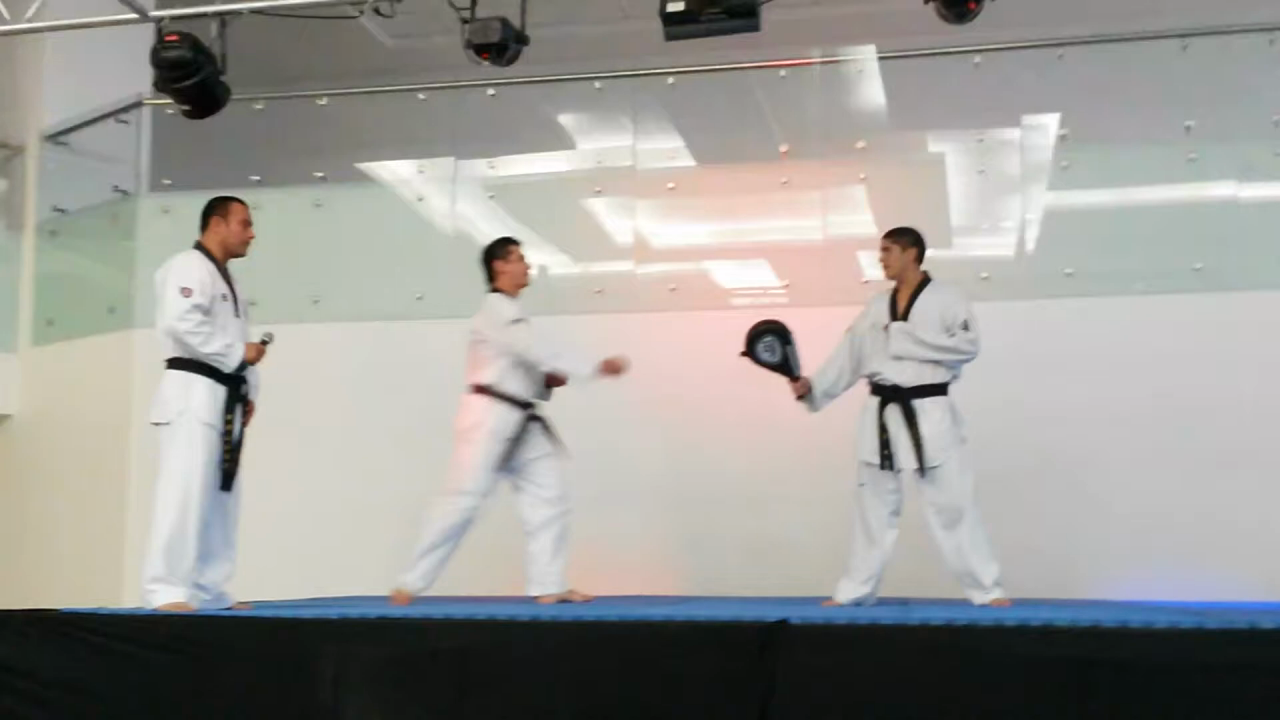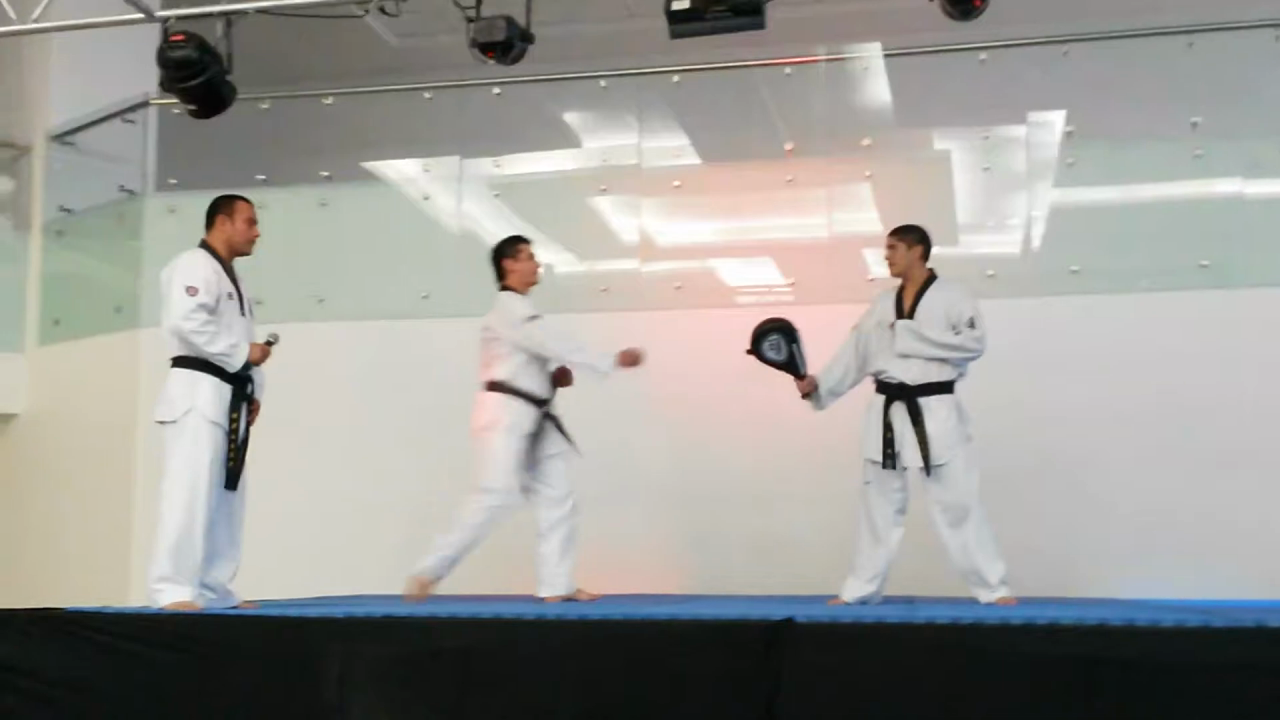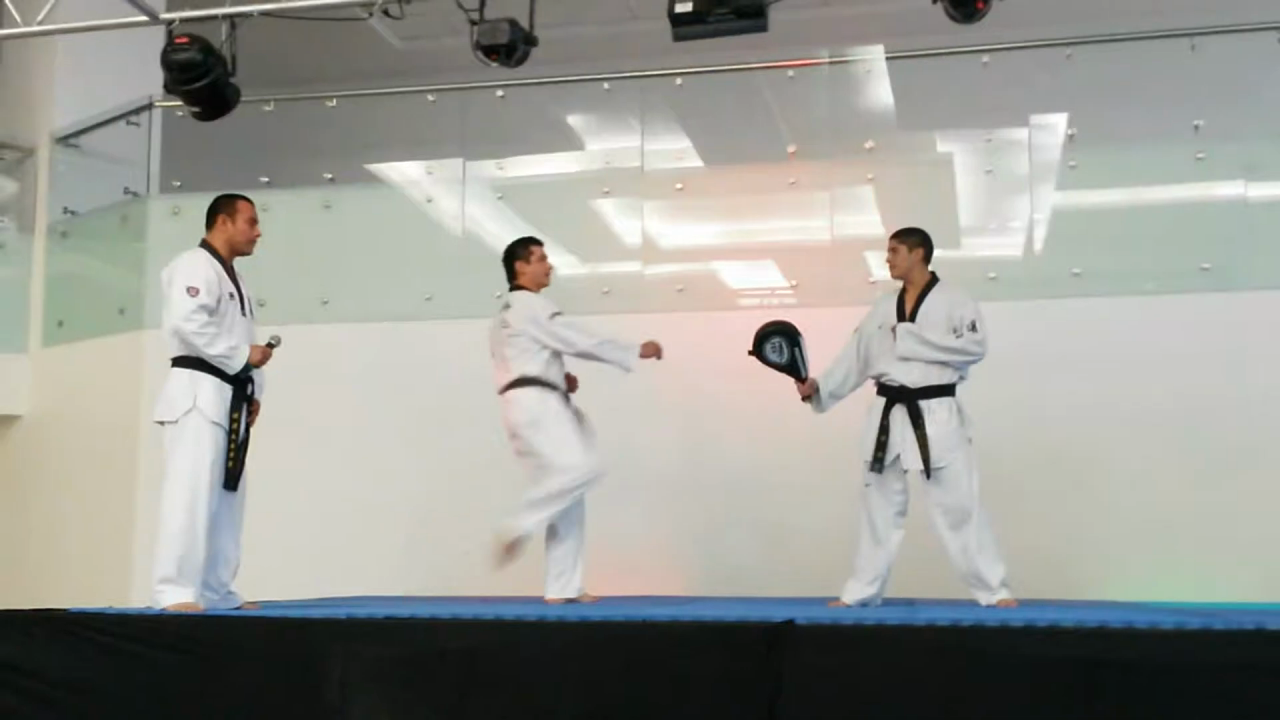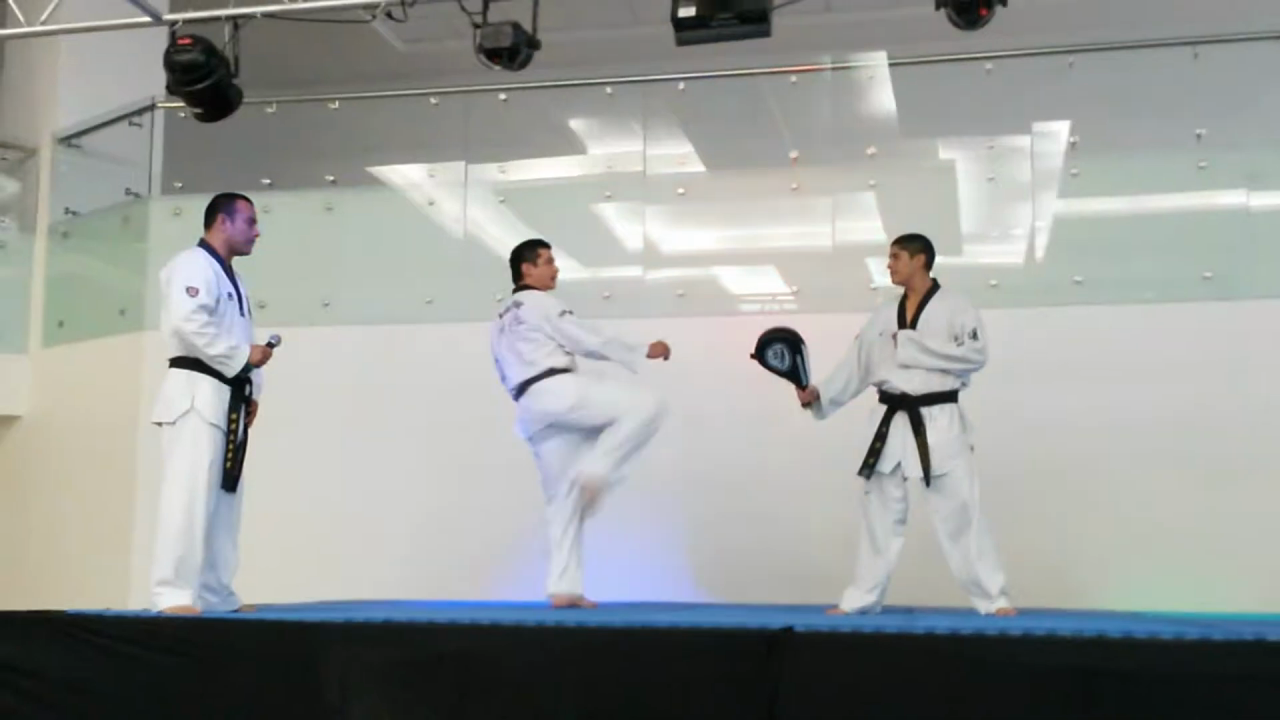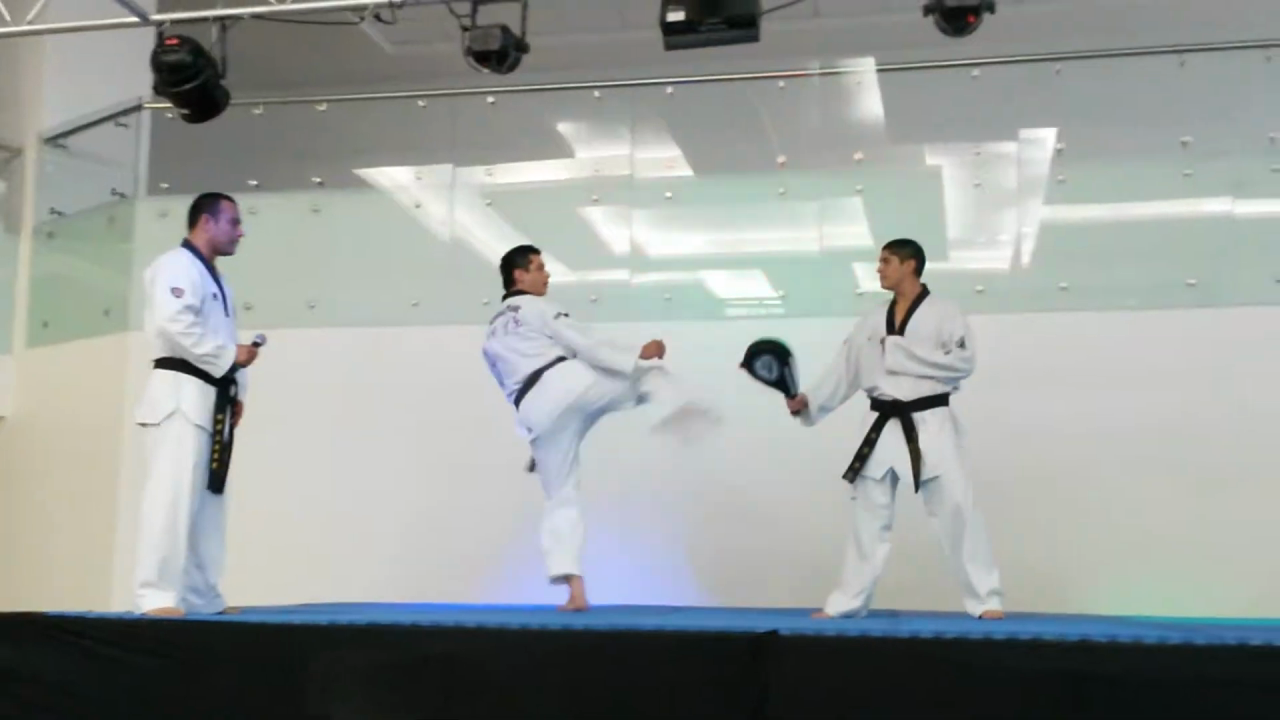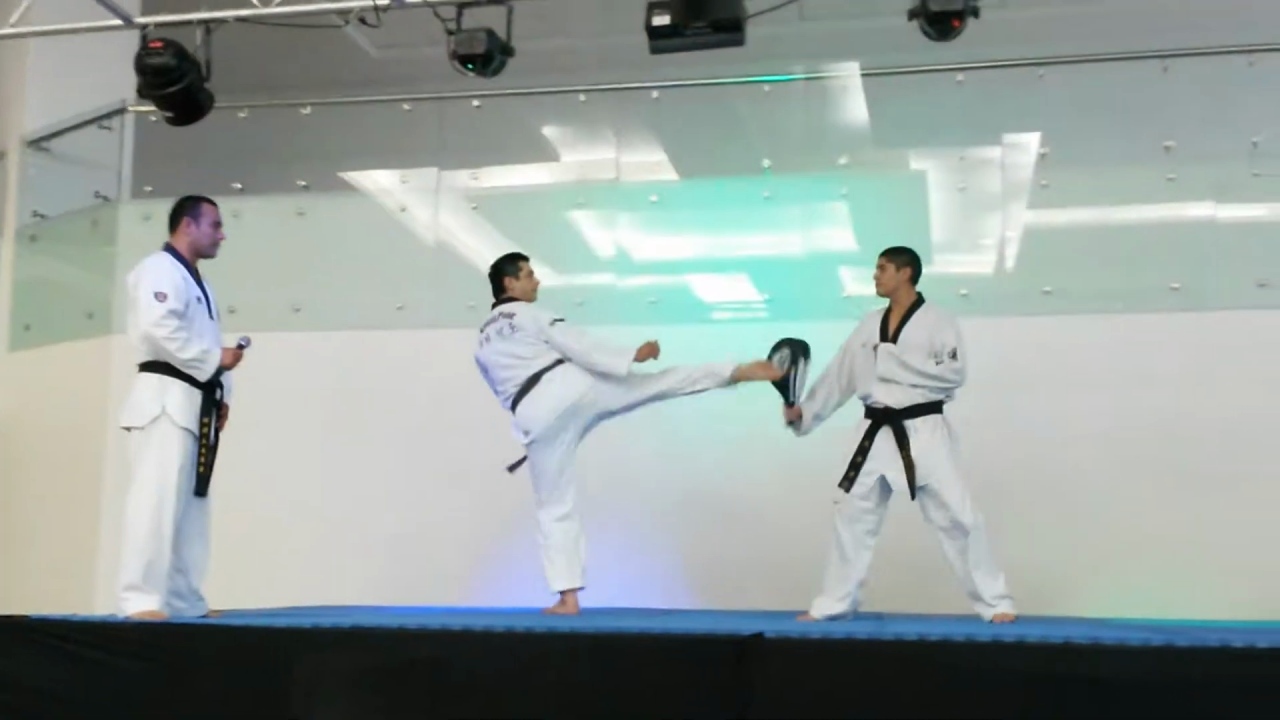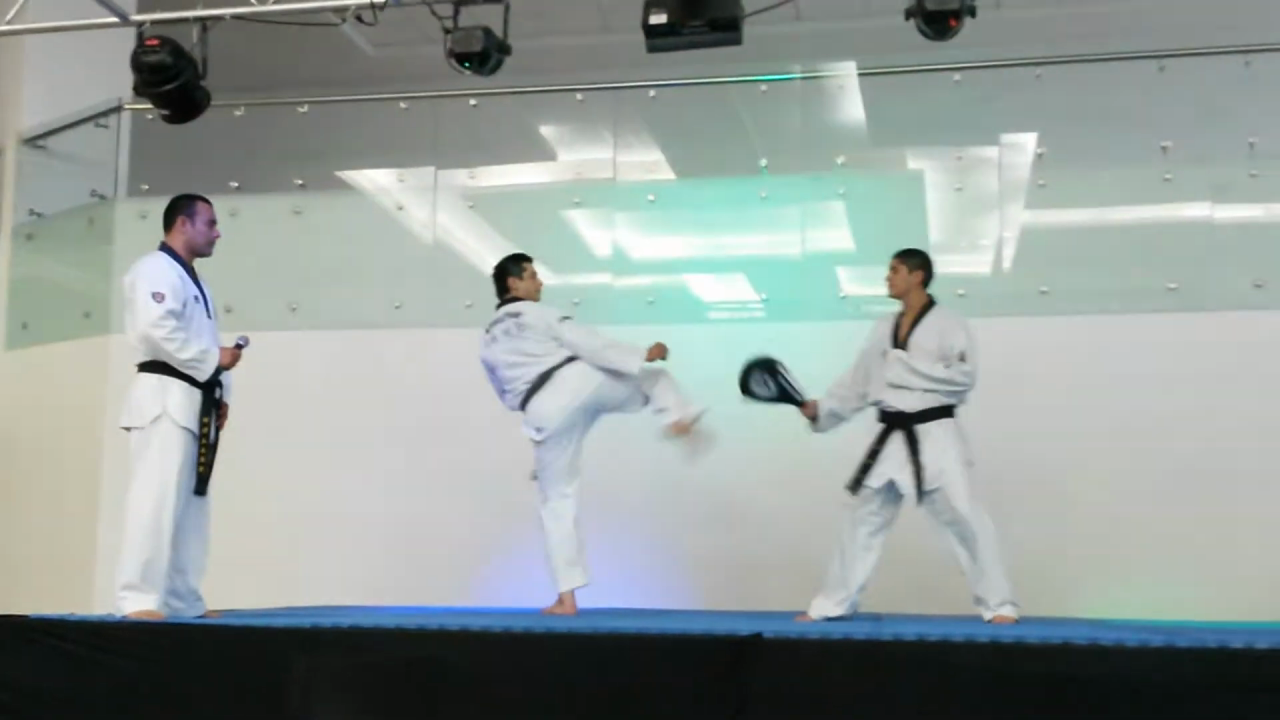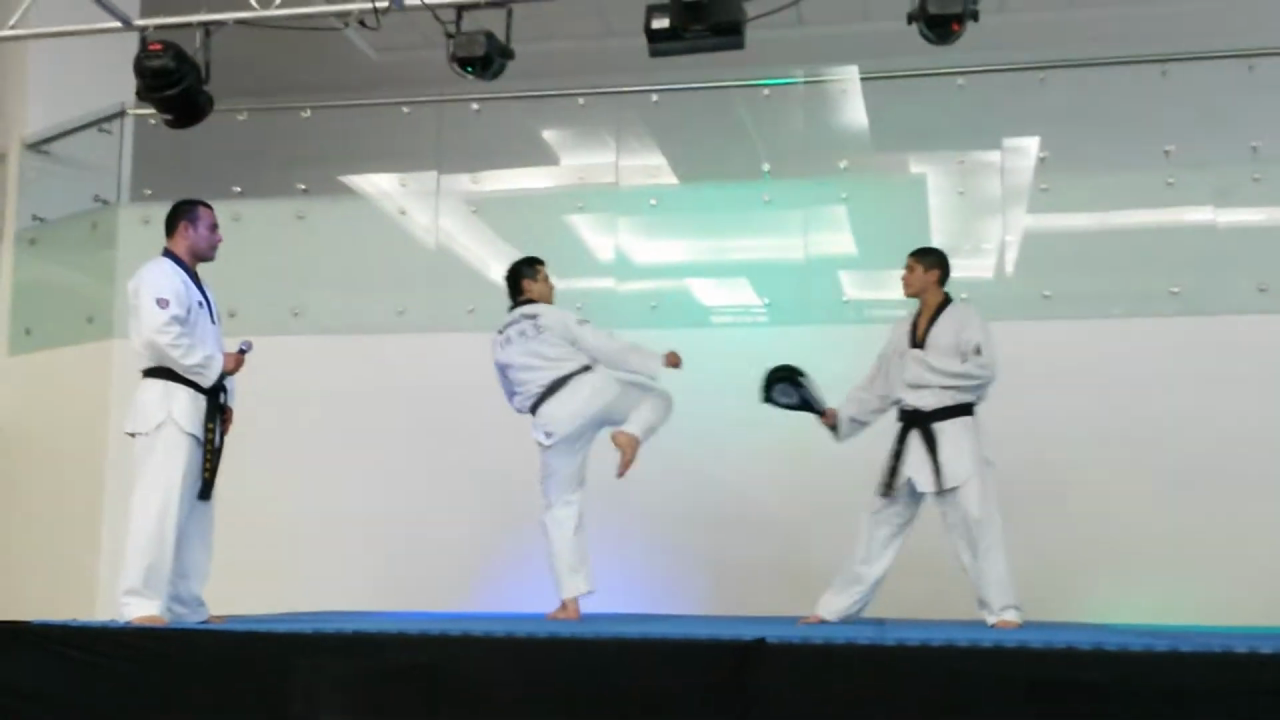
dt=0.1s
person 1, frame 1
left shoulder: (227, 281)
right shoulder: (188, 267)
right elbow: (181, 324)
left wrist: (247, 392)
right wrist: (237, 353)
left hip: (223, 400)
right hip: (193, 395)
left knee: (220, 499)
right knee: (184, 492)
left ankle: (208, 590)
right ankle: (167, 590)
person 1, frame 2
left shoulder: (232, 279)
right shoulder: (193, 266)
right elbow: (186, 323)
left wrist: (252, 391)
right wrist: (243, 354)
left hip: (228, 399)
right hip: (197, 393)
left knee: (226, 496)
right knee: (190, 491)
left ankle: (214, 589)
right ankle: (173, 589)
person 1, frame 3
left shoulder: (233, 279)
right shoulder: (194, 266)
right elbow: (187, 324)
left wrist: (252, 391)
right wrist: (244, 356)
left hip: (228, 399)
right hip: (198, 394)
left knee: (225, 496)
right knee: (191, 492)
left ankle: (216, 591)
right ankle: (175, 591)
person 1, frame 4
left shoulder: (231, 279)
right shoulder: (192, 265)
right elbow: (187, 324)
left wrist: (250, 392)
right wrist: (243, 356)
left hip: (225, 400)
right hip: (196, 395)
left knee: (223, 497)
right knee: (189, 494)
left ankle: (216, 593)
right ankle: (173, 593)
person 1, frame 5
left shoulder: (214, 278)
right shoulder: (177, 265)
right elbow: (173, 325)
left wrist: (235, 391)
right wrist: (230, 356)
left hip: (209, 400)
right hip: (180, 395)
left knee: (207, 500)
right knee: (173, 495)
left ankle: (199, 595)
right ankle: (156, 596)
person 1, frame 6
left shoulder: (196, 282)
right shoulder: (159, 270)
right elbow: (157, 330)
left wrist: (219, 394)
right wrist: (215, 359)
left hip: (194, 404)
right hip: (165, 399)
left knee: (191, 502)
right knee: (158, 499)
left ankle: (183, 599)
right ankle: (140, 598)
person 1, frame 7
left shoulder: (192, 280)
right shoulder: (156, 269)
right elbow: (156, 330)
left wrist: (219, 393)
right wrist: (213, 360)
left hip: (192, 403)
right hip: (165, 399)
left knee: (190, 502)
right knee: (156, 497)
left ankle: (180, 599)
right ankle: (138, 598)
person 1, frame 8
left shoulder: (195, 285)
right shoulder: (159, 275)
right elbow: (161, 336)
left wrist: (223, 399)
right wrist: (218, 365)
left hip: (197, 409)
right hip: (170, 405)
left knee: (194, 507)
right knee: (161, 502)
left ankle: (184, 605)
right ankle: (141, 603)
person 2, frame 1
left shoulder: (946, 298)
right shoulder: (876, 307)
left elbow: (967, 345)
right elbow: (848, 358)
left wrist: (907, 340)
right wrist: (813, 386)
left hip: (929, 412)
right hip: (882, 414)
left knee: (952, 502)
right knee: (874, 503)
left ankle: (986, 589)
right ankle: (855, 590)
person 2, frame 2
left shoulder: (951, 296)
right shoulder: (882, 305)
left elbow: (973, 343)
right elbow: (854, 355)
left wrist: (913, 337)
right wrist: (818, 384)
left hip: (935, 410)
right hip: (887, 411)
left knee: (957, 500)
right knee: (880, 501)
left ankle: (992, 587)
right ankle: (861, 588)
person 2, frame 3
left shoulder: (953, 299)
right shoulder: (883, 309)
left elbow: (975, 346)
right elbow: (855, 359)
left wrist: (914, 341)
right wrist: (819, 387)
left hip: (936, 413)
right hip: (889, 414)
left knee: (958, 504)
right knee: (880, 504)
left ankle: (994, 590)
right ankle: (862, 590)
person 2, frame 4
left shoulder: (954, 306)
right shoulder: (884, 315)
left elbow: (976, 354)
right elbow: (856, 365)
left wrist: (914, 348)
right wrist: (819, 394)
left hip: (937, 419)
right hip: (891, 421)
left knee: (958, 511)
right knee: (880, 511)
left ankle: (992, 598)
right ankle: (861, 599)
person 2, frame 5
left shoulder: (943, 312)
right shoulder: (874, 320)
left elbow: (962, 362)
right elbow: (845, 371)
left wrist: (903, 355)
right wrist: (808, 402)
left hip: (929, 423)
right hip: (883, 427)
left knee: (955, 509)
right knee: (868, 516)
left ankle: (986, 600)
right ankle: (847, 601)
person 2, frame 6
left shoulder: (937, 321)
right shoulder: (869, 326)
left elbow: (954, 373)
right elbow: (839, 378)
left wrist: (894, 362)
right wrist: (804, 411)
left hip: (923, 431)
right hip: (877, 434)
left knee: (958, 517)
right knee: (852, 517)
left ankle: (995, 602)
right ankle: (831, 605)
person 2, frame 7
left shoulder: (948, 323)
right shoulder: (885, 329)
left elbow: (963, 376)
right elbow: (858, 382)
left wrist: (904, 367)
right wrist: (822, 409)
left hip: (935, 435)
right hip: (890, 437)
left knee: (966, 520)
right knee: (863, 521)
left ankle: (997, 604)
right ankle: (830, 607)
person 2, frame 8
left shoulder: (965, 319)
right shoulder: (904, 329)
left elbow: (982, 370)
right elbow: (877, 385)
left wrist: (922, 366)
right wrist: (840, 417)
left hip: (952, 434)
right hip: (911, 436)
left knee: (976, 521)
right knee: (883, 523)
left ankle: (1001, 609)
right ankle: (837, 606)
person 3, frame 1
left shoulder: (506, 312)
right shoulder: (497, 309)
right elbow: (533, 351)
left wrist: (545, 382)
right wrist: (592, 368)
left hip: (516, 422)
right hip: (489, 418)
left knee: (548, 498)
right knee: (462, 500)
left ankle: (548, 587)
right ankle: (411, 582)
person 3, frame 2
left shoulder: (517, 310)
right shoulder: (510, 306)
right elbow: (553, 346)
left wrist: (553, 378)
right wrist: (611, 360)
left hip: (530, 419)
right hip: (505, 415)
left knee: (557, 498)
right knee: (494, 498)
left ankle: (557, 587)
right ankle: (428, 572)
person 3, frame 3
left shoulder: (506, 317)
right shoulder: (529, 304)
right elbow: (579, 340)
left wrist: (558, 380)
right wrist: (636, 351)
left hip: (531, 405)
right hip: (534, 404)
left knee: (567, 497)
right knee: (576, 471)
left ankle: (563, 588)
right ankle: (518, 529)
person 3, frame 4
left shoulder: (502, 321)
right shoulder: (539, 302)
left elbow: (511, 377)
right elbow: (586, 339)
right wrist: (643, 351)
left hip: (533, 410)
right hip: (557, 393)
left knee: (564, 497)
right knee: (645, 406)
left ankle: (564, 589)
right ankle: (595, 474)
person 3, frame 5
left shoulder: (493, 333)
right shoulder: (536, 307)
left elbow: (507, 384)
right elbow: (580, 341)
right wrist: (636, 353)
left hip: (536, 412)
right hip: (570, 382)
left knee: (562, 500)
right knee: (649, 374)
left ankle: (575, 588)
right ankle: (680, 414)
person 3, frame 6
left shoulder: (482, 343)
right shoulder: (529, 314)
left elbow: (506, 394)
right elbow: (575, 346)
right wrist: (633, 354)
left hip: (534, 417)
right hip: (568, 387)
left knee: (553, 508)
right knee: (655, 380)
left ankle: (567, 596)
right ankle: (735, 372)
person 3, frame 7
left shoulder: (489, 343)
right shoulder: (538, 315)
left elbow: (509, 398)
right elbow: (587, 344)
right wrist: (642, 354)
left hip: (545, 414)
right hip: (578, 383)
left knee: (558, 504)
right knee: (652, 377)
left ankle: (567, 596)
right ankle: (680, 419)
person 3, frame 8
left shoulder: (501, 341)
right shoulder: (552, 315)
left elbow: (516, 398)
right elbow: (603, 345)
right wrist: (658, 360)
left hip: (554, 418)
right hip: (592, 390)
left knee: (561, 508)
right knee: (654, 400)
left ankle: (569, 601)
right ankle: (630, 435)
